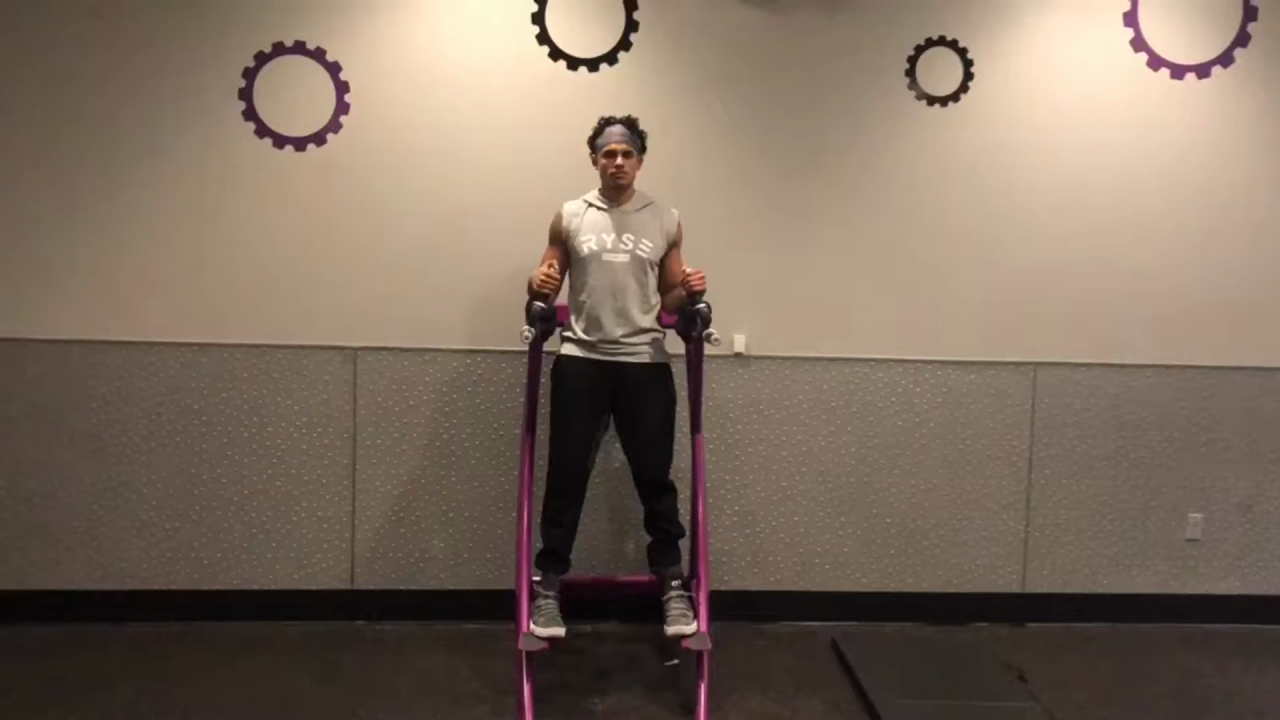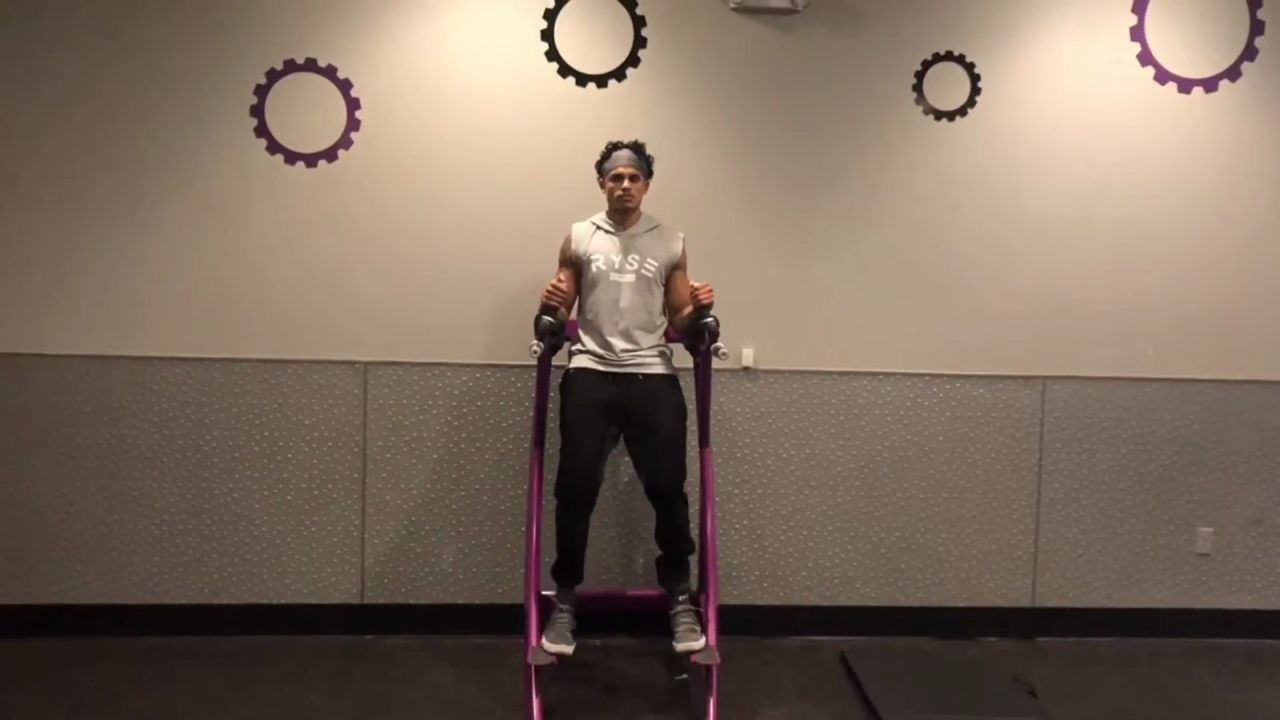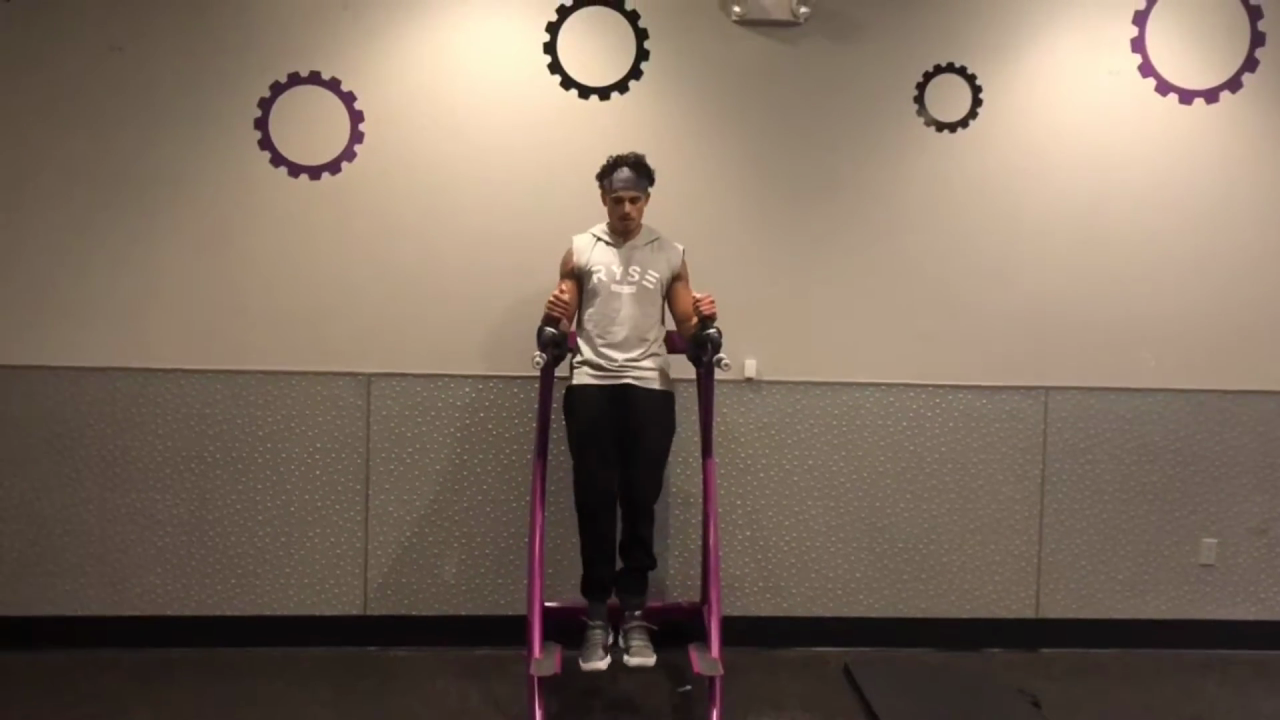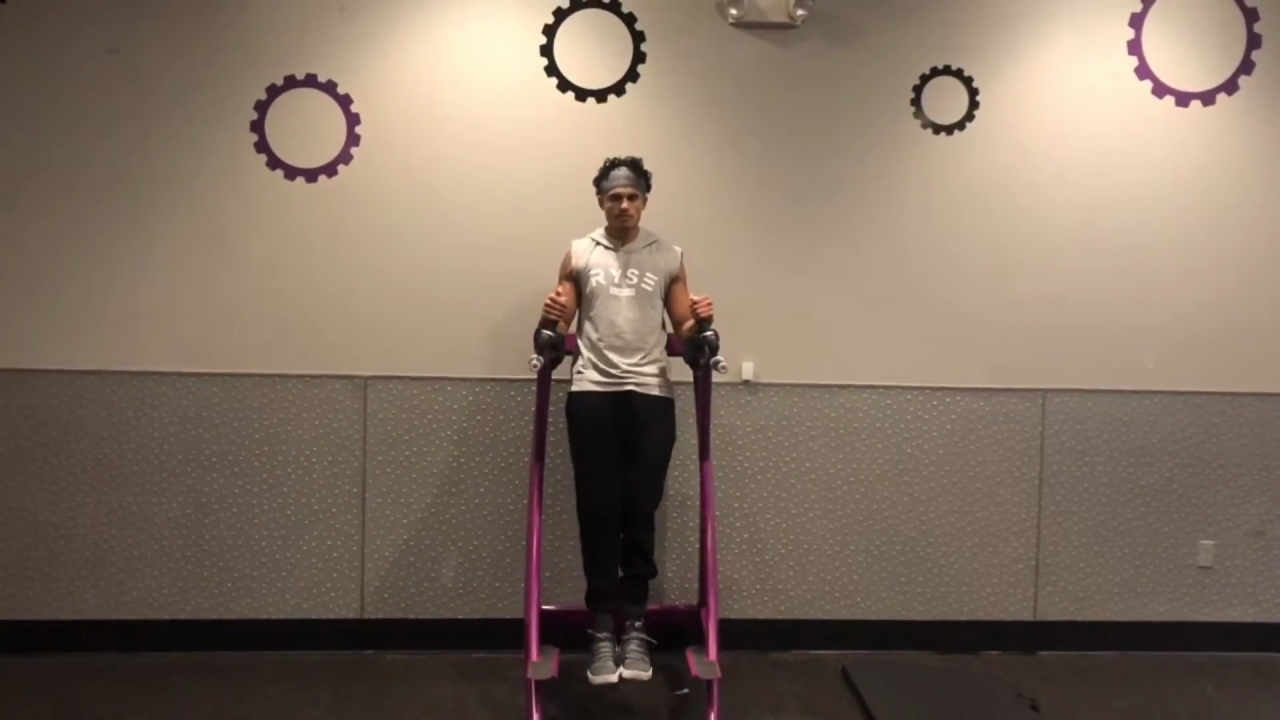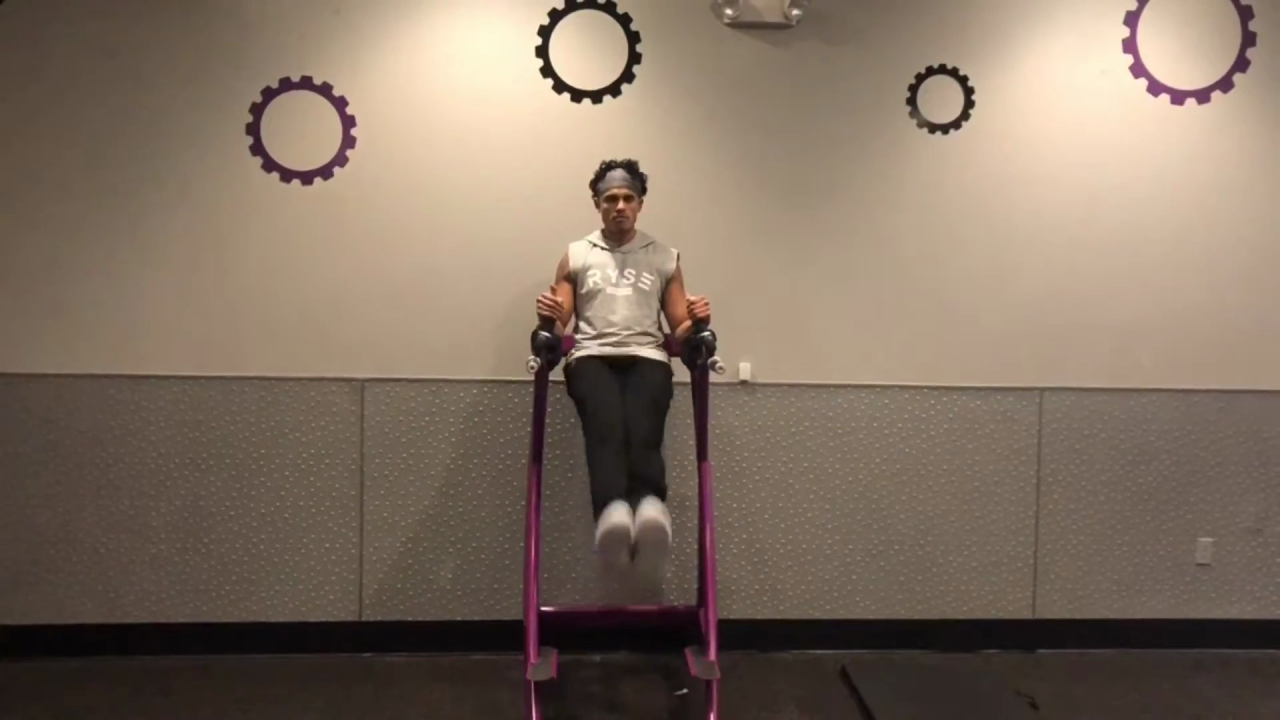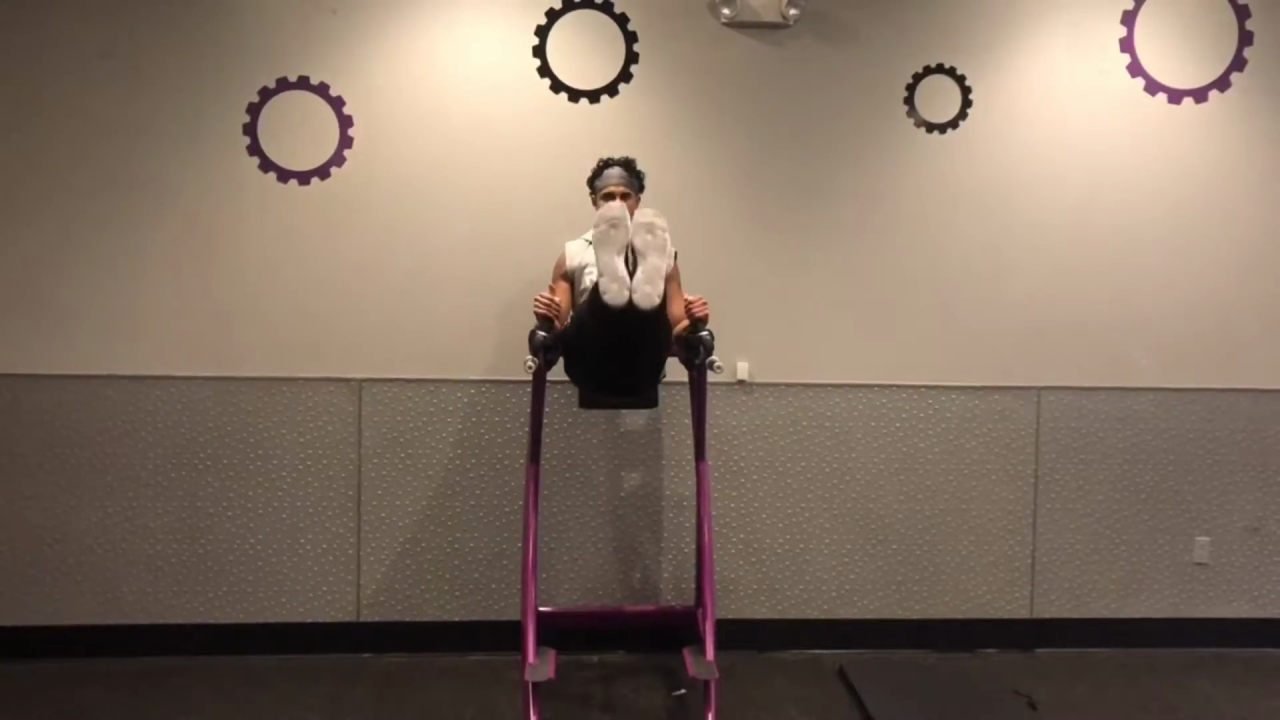
dt=0.5s
person 1, frame 1
left shoulder: (666, 221)
right shoulder: (569, 217)
left elbow: (670, 299)
right elbow: (549, 284)
left wrist: (691, 290)
right wrist: (538, 286)
left hip: (644, 364)
right hip: (581, 361)
left knee: (654, 478)
right knee: (566, 476)
left ankle: (673, 586)
right ankle: (548, 586)
person 1, frame 2
left shoulder: (671, 243)
right shoulder: (578, 239)
left elbow: (677, 319)
right elbow: (561, 311)
left wrist: (699, 308)
right wrist: (551, 304)
left hip: (652, 374)
right hip: (590, 372)
left knee: (667, 486)
right knee: (576, 485)
left ankle: (679, 599)
right ankle: (564, 600)
person 1, frame 3
left shoulder: (670, 254)
right shoulder: (580, 250)
left elbow: (685, 329)
right elbow: (561, 326)
left wrist: (703, 318)
right wrist: (552, 317)
left hip: (649, 387)
right hip: (591, 386)
left knee: (639, 502)
right knee: (595, 503)
left ankle: (634, 614)
right ankle: (597, 616)
person 1, frame 4
left shoulder: (669, 257)
right shoulder: (579, 255)
left elbow: (683, 332)
right elbow: (559, 330)
left wrist: (701, 321)
right wrist: (550, 320)
left hip: (651, 393)
right hip: (592, 392)
left knee: (640, 510)
right knee: (597, 511)
left ankle: (634, 626)
right ankle: (602, 628)
person 1, frame 5
left shoulder: (665, 258)
right shoulder: (576, 255)
left elbow: (681, 332)
right elbow: (559, 325)
left wrist: (697, 320)
right wrist: (548, 315)
left hip: (647, 357)
right hip: (592, 357)
left knee: (644, 429)
right knee: (605, 420)
left ankle: (648, 512)
right ankle: (613, 514)
person 1, frame 6
left shoulder: (664, 255)
right shoulder: (572, 254)
left elbow: (677, 328)
right elbow: (556, 327)
left wrist: (693, 321)
right wrist: (547, 319)
left hip: (640, 369)
right hip: (592, 368)
left ankle: (646, 286)
